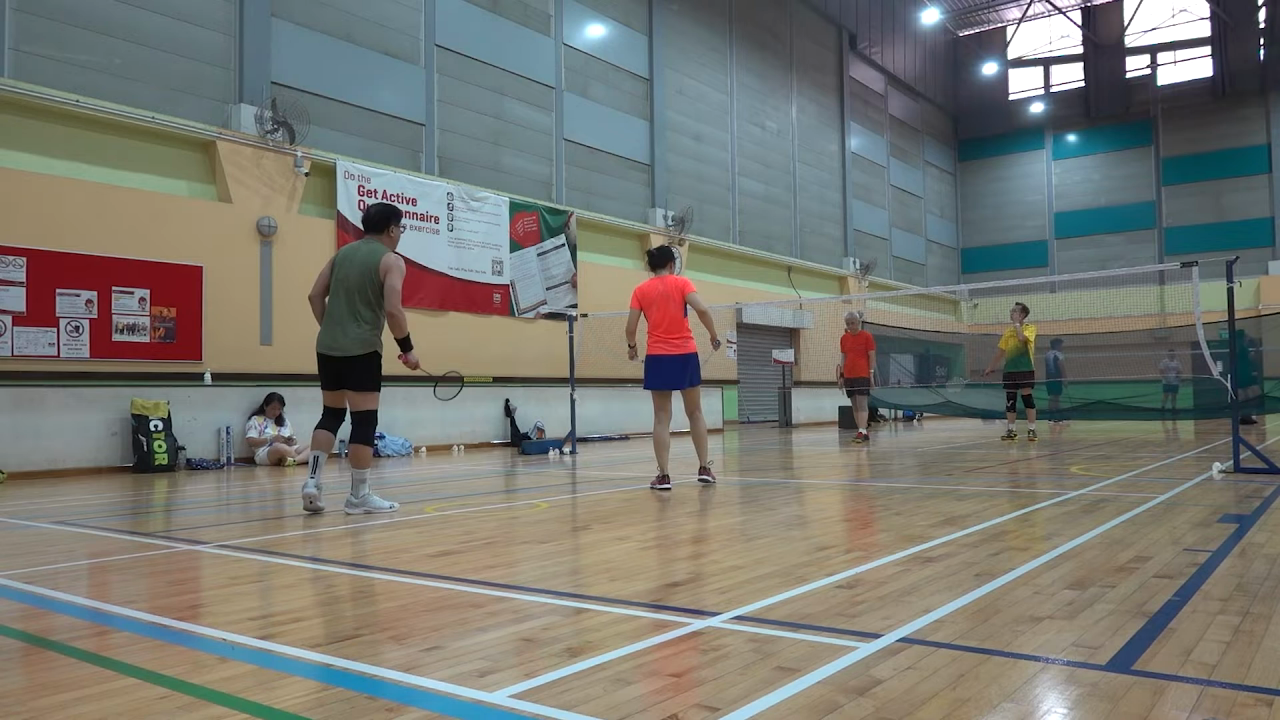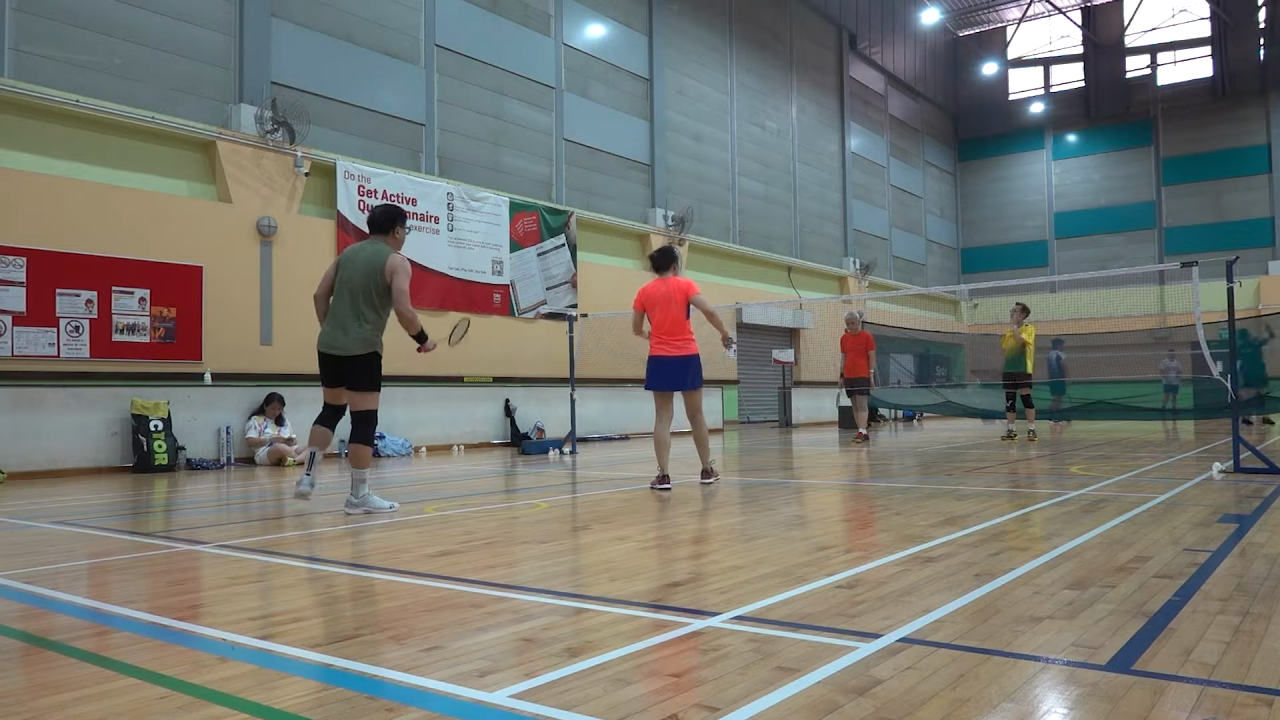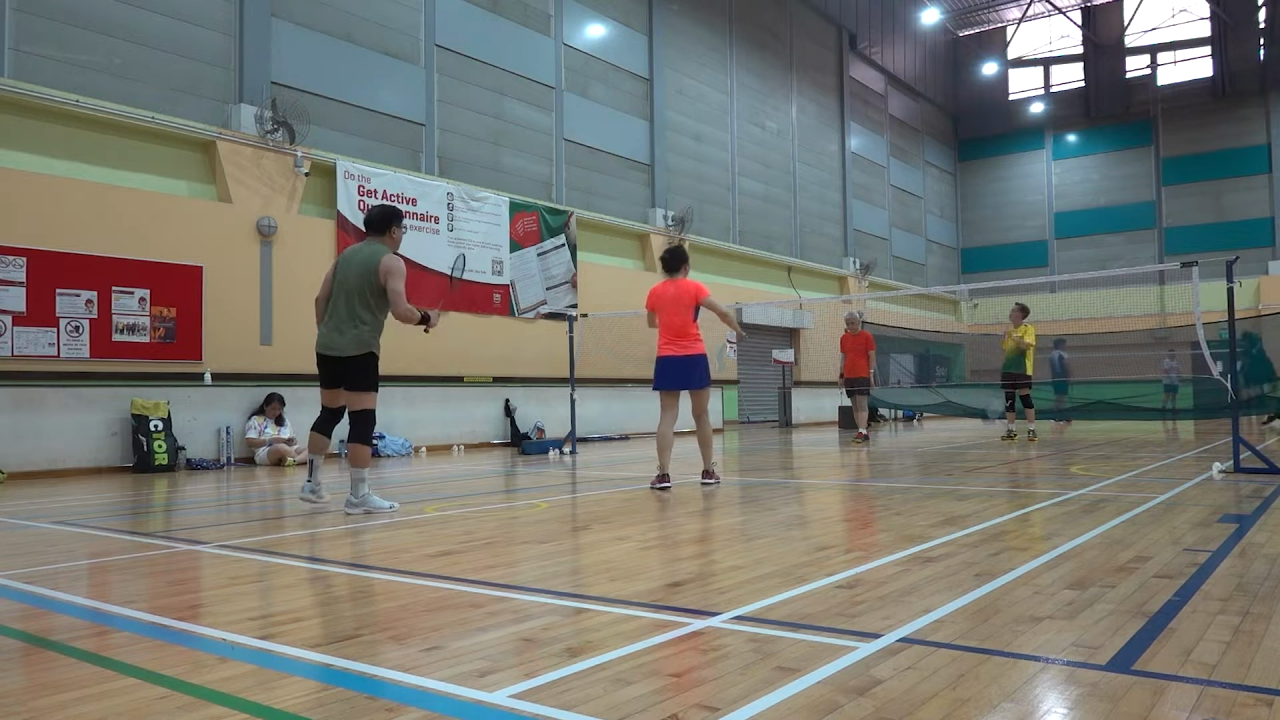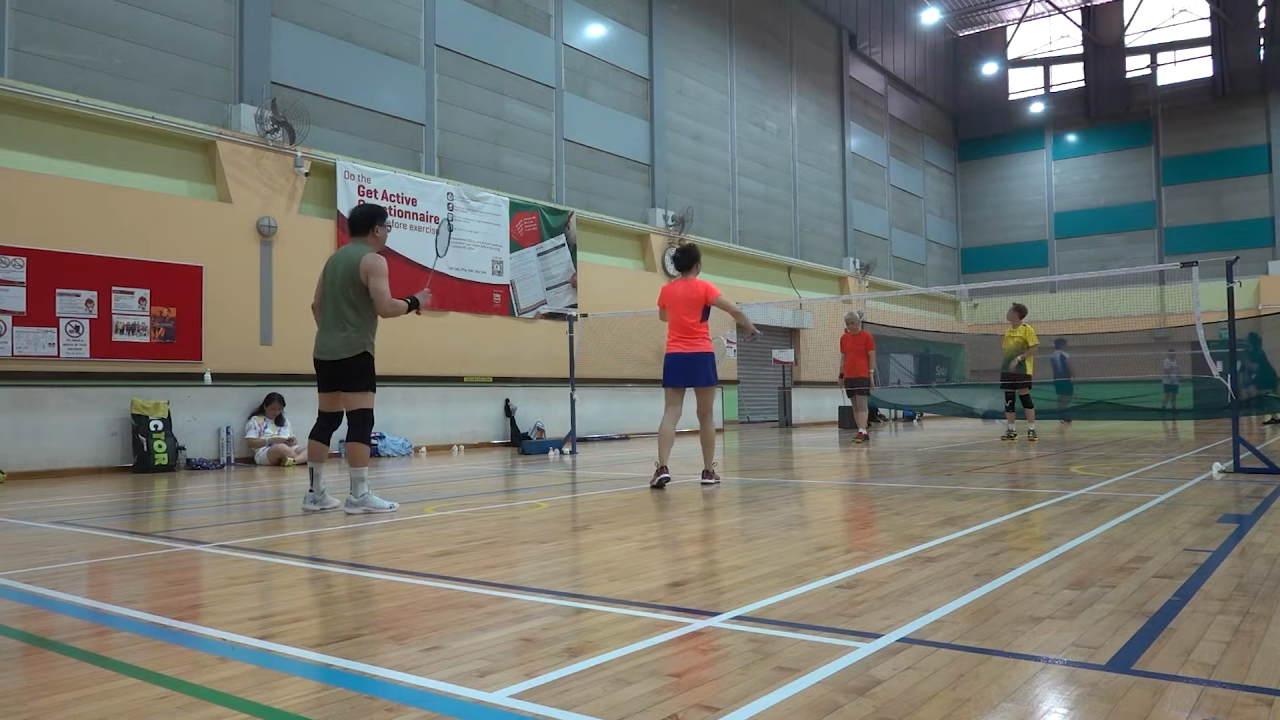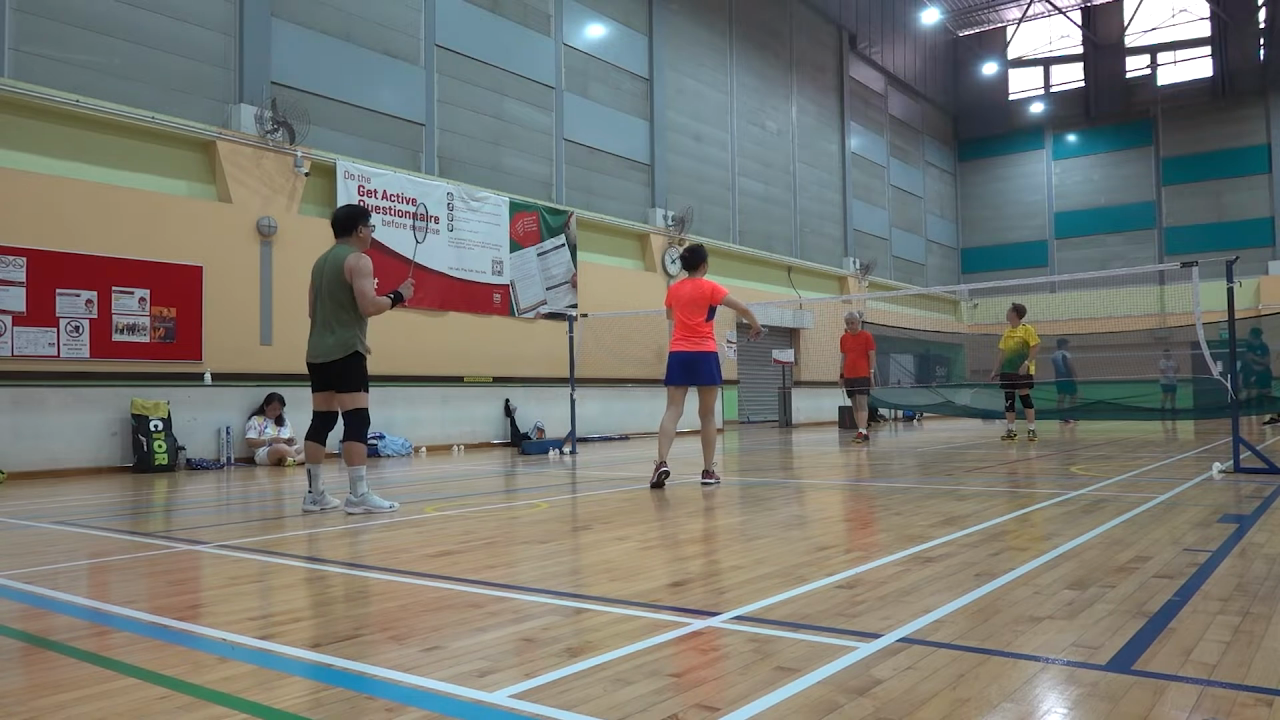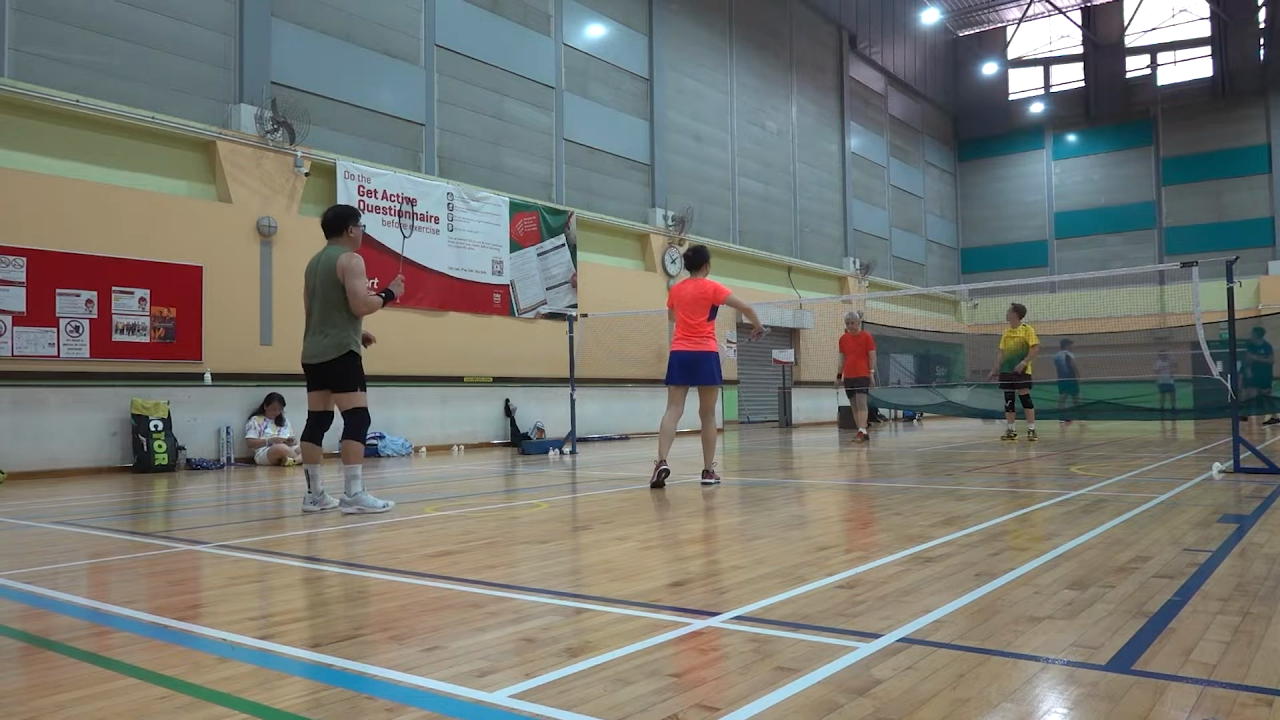
dt=0.2s
person 1, frame 1
left shoulder: (342, 253)
right shoulder: (391, 261)
left elbow: (315, 295)
right elbow: (393, 310)
right wrist: (407, 349)
left hip: (328, 347)
right hip: (362, 350)
left knee: (331, 415)
right knee: (364, 421)
left ankle: (313, 481)
right ankle: (359, 496)
person 1, frame 2
left shoulder: (348, 253)
right shoulder: (396, 262)
left elbow: (320, 295)
right elbow: (403, 311)
right wrist: (422, 337)
left hip: (329, 346)
right hip: (362, 350)
left knee: (331, 410)
right knee: (364, 421)
left ankle: (308, 477)
right ankle: (359, 496)
person 1, frame 3
left shoulder: (346, 255)
right shoulder: (391, 262)
left elbow: (321, 299)
right elbow: (401, 311)
right wrist: (426, 318)
left hip: (327, 347)
right hip: (359, 351)
left knee: (329, 413)
right knee: (362, 421)
left ankle: (311, 484)
right ankle: (359, 496)
person 1, frame 4
left shoulder: (334, 258)
right shoulder: (373, 261)
left elbow: (316, 306)
right elbow: (385, 307)
right wrist: (415, 302)
left hip: (324, 352)
right hip: (354, 352)
left knee: (326, 420)
right knee: (361, 421)
left ankle: (315, 493)
right ankle: (359, 495)
person 1, frame 5
left shoulder: (321, 261)
right shoulder: (358, 261)
right elbow: (368, 306)
right wrist: (399, 296)
left hip: (318, 353)
right hip: (346, 353)
left knee: (322, 421)
right knee: (357, 421)
left ankle: (314, 493)
right ankle: (359, 495)
person 1, frame 6
left shoulder: (314, 262)
right shoulder: (350, 260)
right elbow: (360, 306)
right wrist: (389, 293)
left hip: (313, 353)
right hip: (341, 353)
left knee: (317, 421)
right knee: (357, 419)
left ankle: (314, 494)
right ankle: (353, 494)
person 2, frame 1
left shoulder: (641, 290)
right shoulder: (682, 283)
left elbow: (631, 327)
right elbow: (702, 310)
left wrist: (632, 347)
right wrist: (714, 336)
left hip: (657, 357)
right hip: (685, 355)
left knee: (662, 418)
right knee: (695, 413)
left ankle: (663, 475)
right ankle: (704, 468)
person 2, frame 2
left shoulder: (644, 291)
right shoulder: (685, 285)
left elbow: (636, 328)
right elbow: (709, 311)
right wrist: (725, 334)
left hip: (659, 359)
right hip: (686, 357)
left knee: (663, 418)
right knee: (696, 415)
left ankle: (663, 475)
right ankle: (707, 470)
person 2, frame 3
left shoulder: (655, 292)
right shoulder: (694, 288)
right elbow: (722, 312)
right wrist: (738, 331)
left hip: (666, 359)
right hip: (693, 357)
left knee: (667, 417)
right knee: (701, 416)
left ankle: (663, 473)
right ankle: (708, 471)
person 2, frame 4
left shoulder: (666, 290)
right shoulder: (703, 287)
right elbow: (734, 310)
right wrist: (750, 328)
left hip: (674, 356)
right hip: (700, 356)
left knee: (671, 413)
right knee: (705, 415)
left ankle: (662, 466)
right ankle: (708, 471)
person 2, frame 5
left shoulder: (673, 289)
right shoulder: (709, 288)
right elbow: (742, 308)
right wrist: (756, 327)
left hip: (678, 355)
right hip: (704, 355)
left knee: (673, 411)
right knee: (707, 415)
left ankle: (662, 463)
right ankle: (708, 471)
person 2, frame 6
left shoulder: (676, 289)
right shoulder: (712, 288)
right elbow: (745, 308)
right wrist: (758, 326)
left hip: (679, 354)
right hip: (705, 355)
left knee: (673, 410)
right knee: (708, 415)
left ankle: (662, 462)
right ankle: (708, 471)
